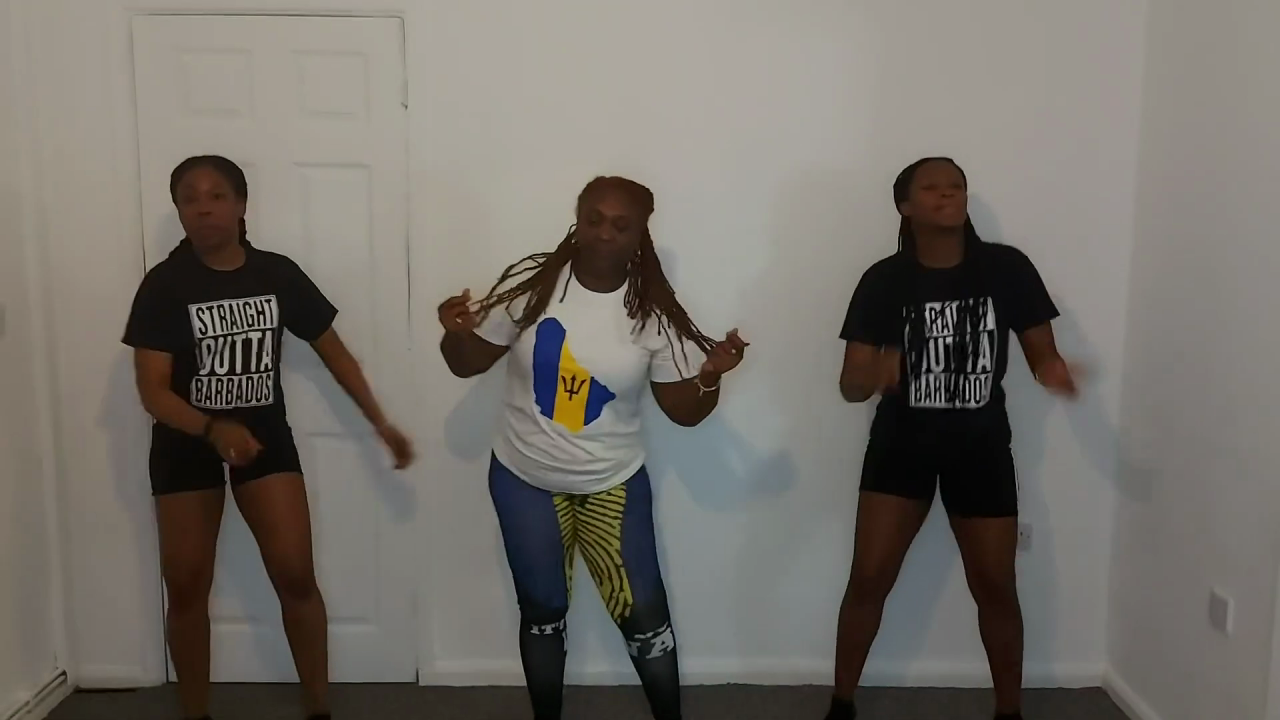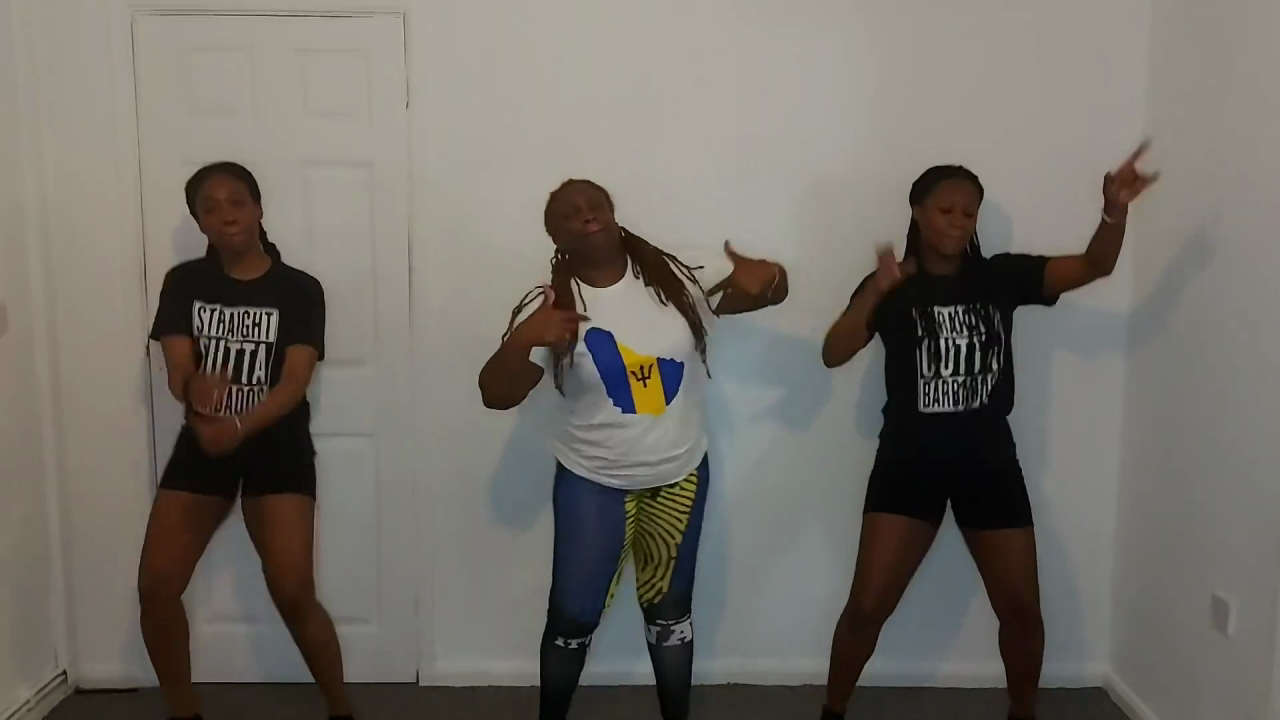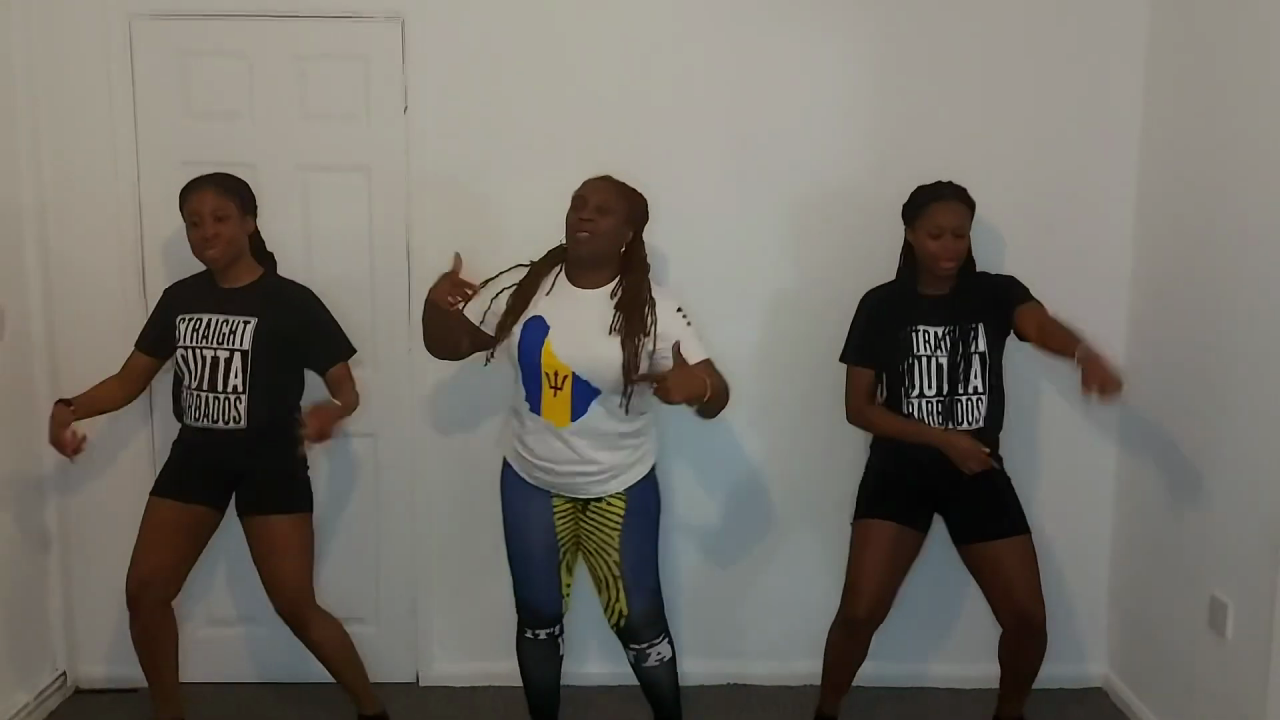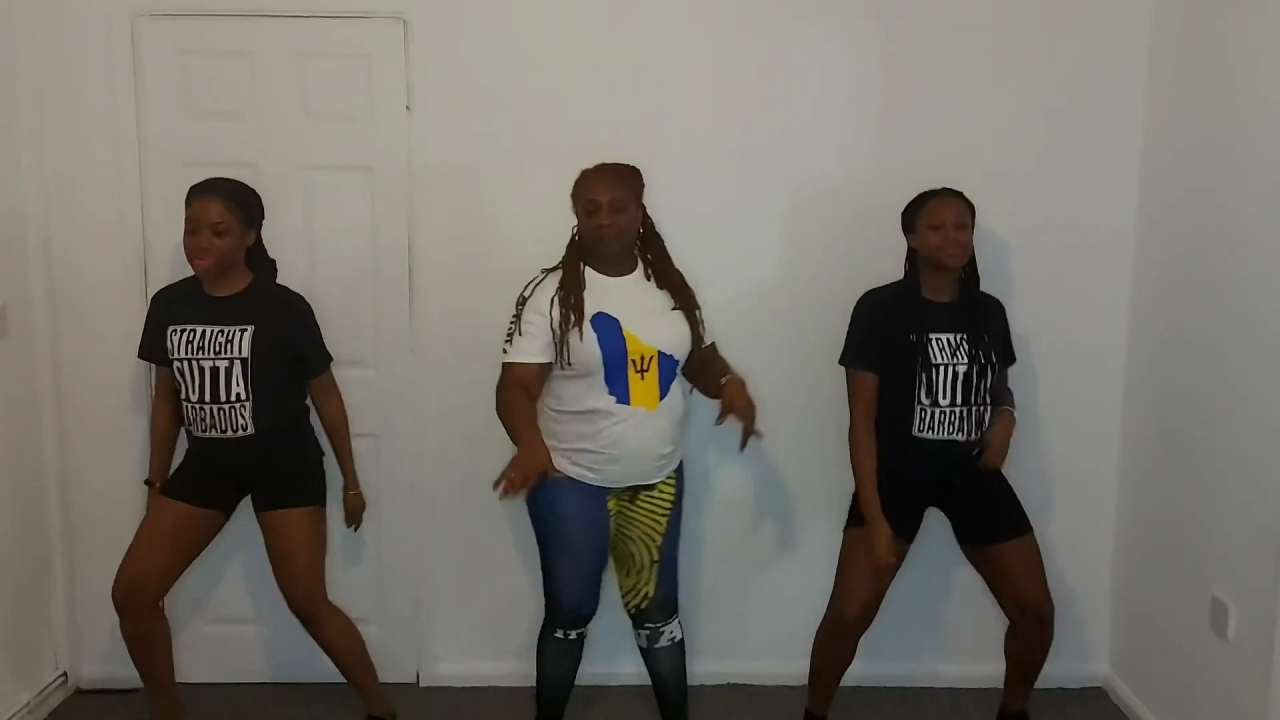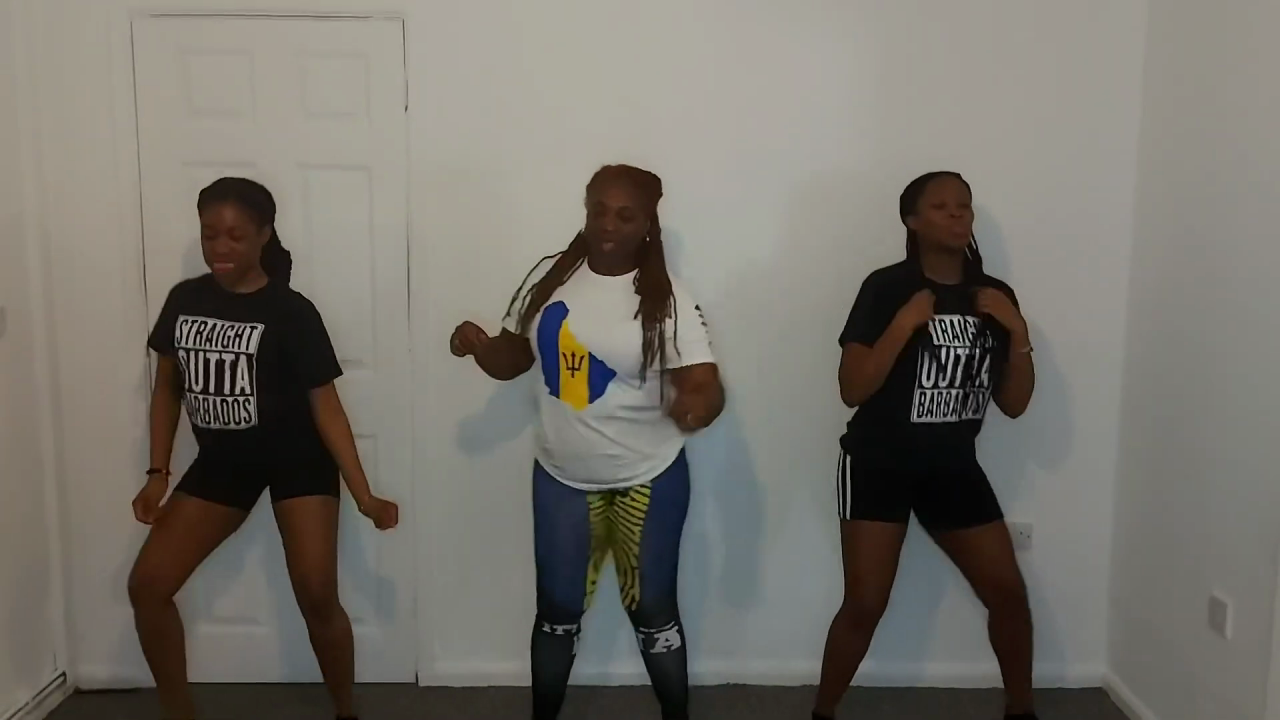
dt=1s
person 1, frame 1
left shoulder: (1008, 268)
right shoulder: (884, 279)
left elbow: (1041, 352)
right elbow: (852, 385)
left wrist: (1051, 367)
right wrist: (876, 374)
left hip: (982, 445)
right hip: (902, 442)
left knee: (996, 589)
right knee: (869, 580)
person 1, frame 2
left shoulder: (1002, 277)
right shoulder: (892, 289)
left elbow: (1093, 266)
right elbow: (834, 354)
left wrist: (1116, 208)
right wrist: (874, 291)
left hip: (989, 461)
right hip: (909, 461)
left knee: (1020, 608)
right knee: (868, 605)
person 1, frame 3
left shoulder: (997, 293)
right shoulder: (881, 306)
left elbow: (1043, 329)
right elbow: (859, 408)
left wrist: (1087, 357)
right wrist: (942, 440)
left hip: (980, 472)
right hip: (900, 468)
left knee: (1027, 618)
right knee: (860, 612)
person 1, frame 4
left shoulder: (989, 313)
right shoulder: (880, 309)
right elbow: (862, 414)
left wrist: (1001, 421)
right wrist: (873, 515)
left hip: (973, 476)
right hip: (898, 474)
left knee: (1035, 611)
right knee: (848, 614)
person 1, frame 5
left shoulder: (994, 297)
right shoulder: (885, 288)
left elbow: (1015, 404)
right elbow: (852, 391)
left wrist: (1018, 332)
right wrist: (901, 328)
left hip: (953, 465)
right hip: (878, 463)
left knee: (1009, 594)
right knee: (865, 605)
person 2, frame 1
left shoulder: (282, 276)
right shoulder: (164, 285)
left elbow: (331, 351)
right elbow: (152, 390)
left wrist: (381, 423)
right wrist: (216, 428)
left hip: (268, 437)
right hip: (189, 445)
left knee: (296, 578)
right knee: (186, 588)
person 2, frame 2
left shoulder: (300, 290)
right shoulder: (183, 282)
left elbow: (294, 384)
right elbow: (178, 375)
left wrist: (238, 423)
right wrist: (198, 398)
left hip: (278, 448)
right hip: (198, 447)
left knee: (292, 596)
right knee: (156, 589)
person 2, frame 3
left shoulder: (291, 302)
right shoulder: (179, 298)
left elbow: (347, 388)
right elbow: (131, 379)
left wrist: (329, 414)
right wrist: (70, 407)
left hip: (271, 462)
right hip: (194, 460)
left knee: (295, 607)
right knee: (144, 591)
person 2, frame 4
left shoulder: (284, 309)
right shoulder: (168, 305)
left elbow: (325, 396)
right elbow: (166, 397)
left wrist: (351, 481)
right wrist: (156, 481)
left hip: (284, 464)
right hip: (205, 465)
left knee: (309, 604)
right knee: (132, 593)
person 2, frame 5
left shoulder: (292, 313)
right shoulder: (183, 299)
left elbow: (325, 406)
right elbow: (166, 388)
left wrist: (363, 493)
right wrist: (158, 474)
left hip: (298, 459)
right hip: (222, 460)
left knee: (317, 597)
right knee: (147, 585)
person 3, frame 1
left shoulder: (654, 312)
right shoulder: (530, 282)
left elbow: (685, 410)
right elbow: (469, 362)
left wrist: (712, 375)
right wrist: (455, 332)
left hip: (614, 484)
right hip: (524, 480)
left knee: (642, 611)
right knee: (543, 611)
person 3, frame 2
left shoulder: (674, 277)
right shoulder: (552, 308)
left elbow: (774, 291)
right elbow: (496, 395)
left wrist: (763, 274)
right wrist: (524, 337)
left hip: (679, 477)
right hip: (592, 483)
left knee: (668, 607)
right knee: (573, 616)
person 3, frame 3
left shoulder: (653, 309)
right shoulder: (521, 286)
left elbow: (715, 396)
right elbow: (449, 345)
left wrist: (696, 388)
right wrist: (438, 305)
left hip: (620, 488)
right hip: (531, 484)
left knee: (640, 620)
right knee: (538, 616)
person 3, frame 4
left shoulder: (670, 286)
right shoulder: (551, 293)
left elbow: (701, 360)
right elbow: (515, 386)
left wrist: (729, 385)
right wrist: (530, 445)
left hip: (656, 480)
right hip: (573, 481)
left knee: (656, 609)
right knee: (569, 612)
person 3, frame 5
left shoulder: (670, 298)
right shoulder: (549, 276)
left elbow: (708, 389)
right elbow: (511, 360)
left wrist: (692, 409)
right wrist: (479, 345)
left hip: (648, 479)
right hip: (561, 478)
left knee: (653, 609)
right knee: (558, 611)
